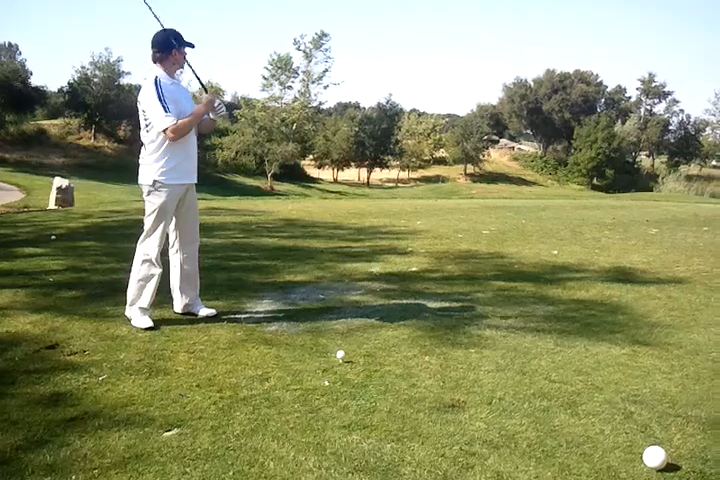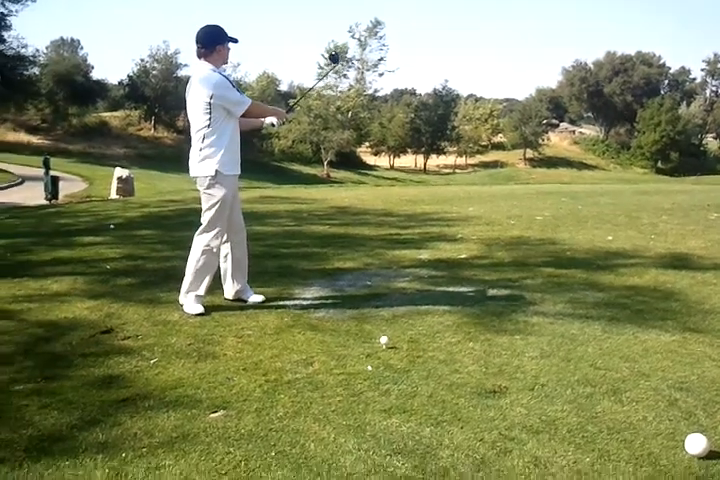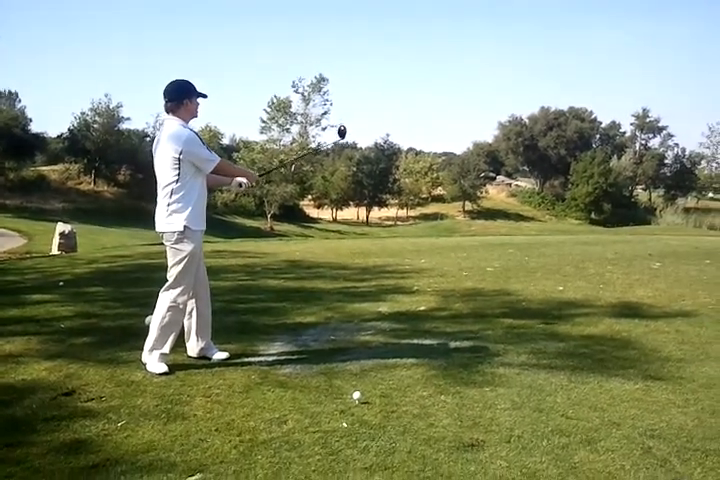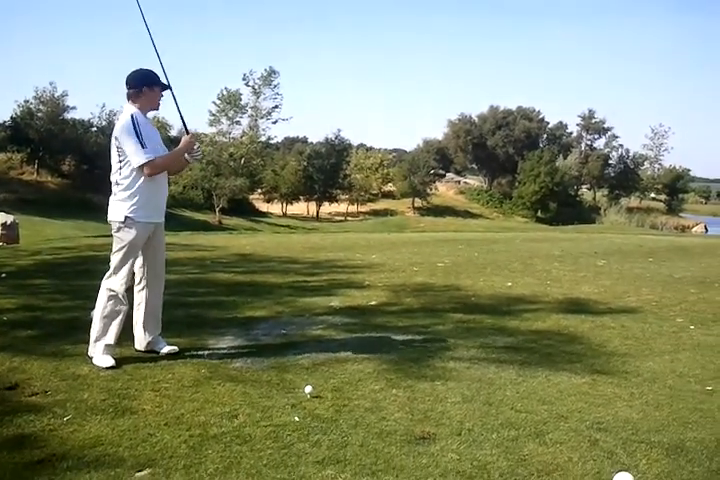
dt=1s
person 1, frame 1
left shoulder: (180, 88)
right shoulder: (154, 87)
left elbow: (202, 128)
right elbow: (173, 132)
left wrist: (213, 115)
right wrist: (201, 109)
left hip: (186, 179)
right hip: (162, 179)
left knee: (187, 242)
right knee: (153, 244)
left ankle: (187, 300)
right ankle: (137, 307)
person 1, frame 2
left shoulder: (201, 79)
right shoulder: (214, 80)
left elbow: (232, 122)
right elbow: (250, 107)
left wrist: (264, 122)
right wrist: (276, 113)
left hip: (223, 168)
right hip: (215, 169)
left knee: (234, 230)
right knee: (211, 233)
left ankle: (236, 287)
right ankle: (190, 294)
person 1, frame 3
left shoulder: (167, 134)
right shoulder: (183, 135)
right elbow: (218, 165)
left wrist: (232, 181)
right wrist: (246, 173)
left hip: (185, 224)
right hip: (181, 224)
left knee: (198, 287)
right knee: (178, 290)
left ankle: (200, 344)
right ankle: (153, 353)
person 1, frame 4
left shoulder: (145, 124)
right shoulder: (130, 123)
left elbow: (165, 169)
right elbow: (150, 168)
left wrist: (186, 157)
right wrist: (181, 148)
left hip: (153, 216)
right hip: (132, 215)
left knee: (153, 278)
right knee: (118, 280)
left ankle: (148, 337)
right ankle: (100, 346)
